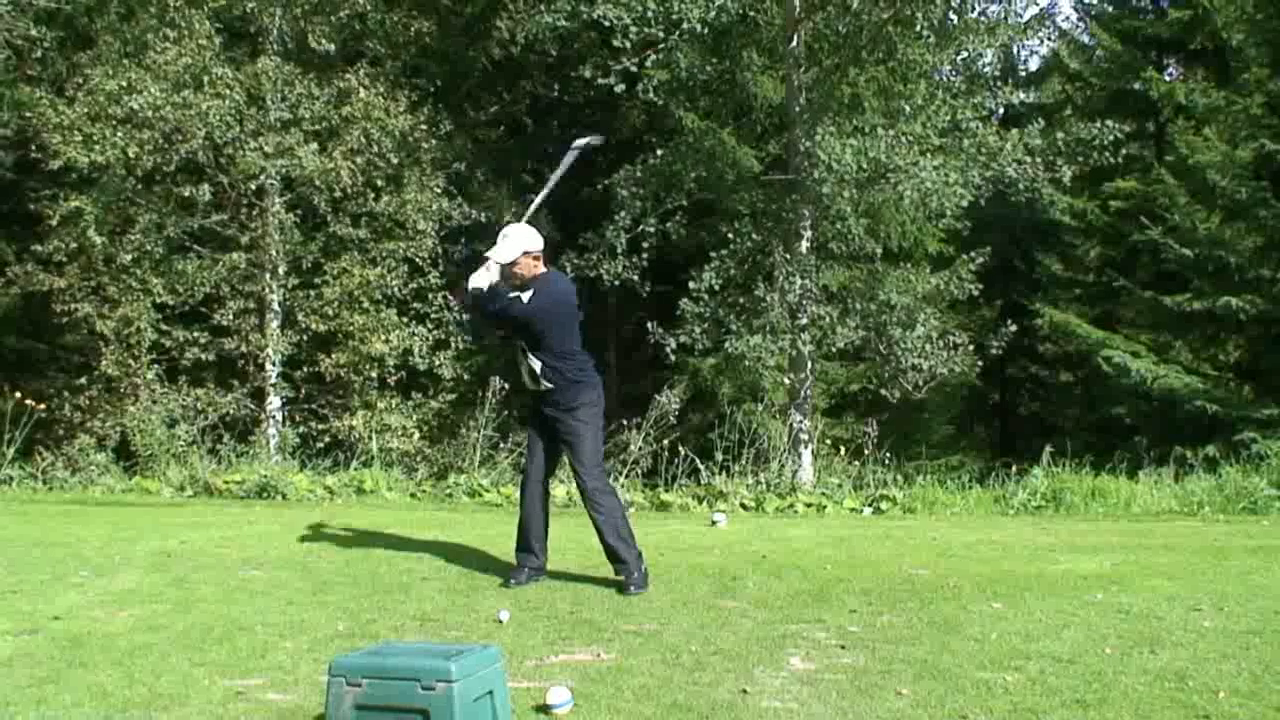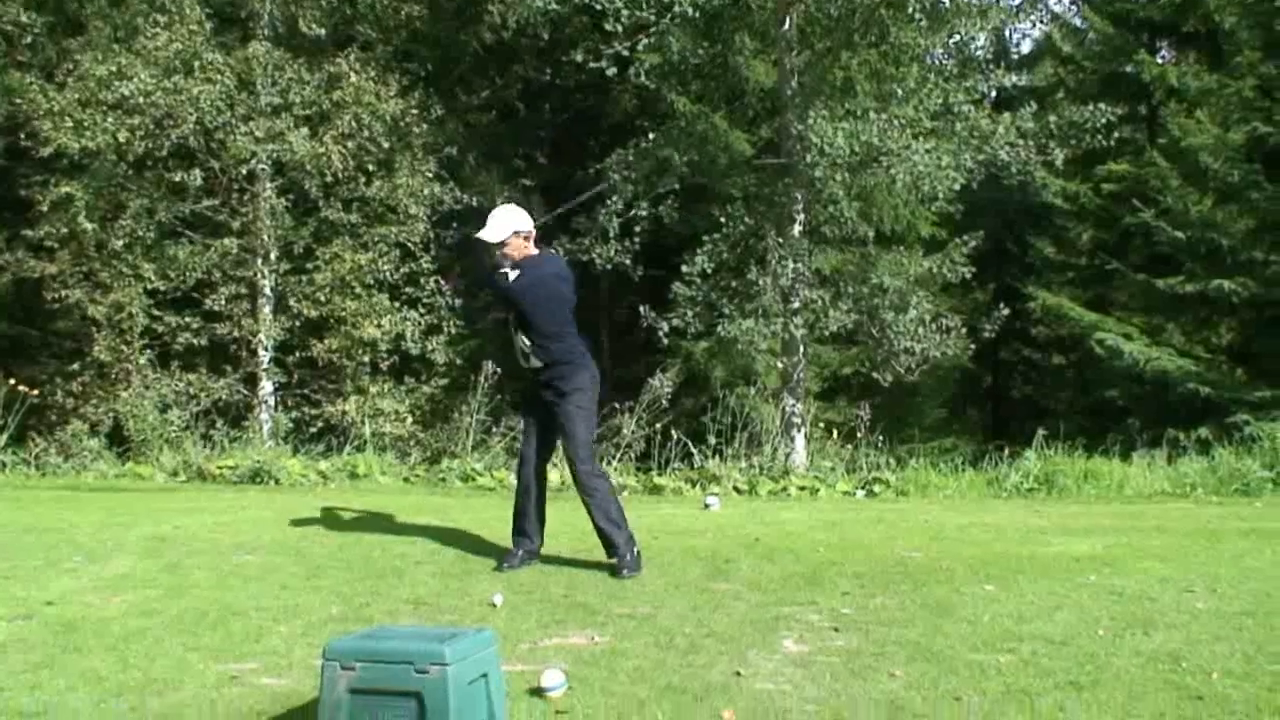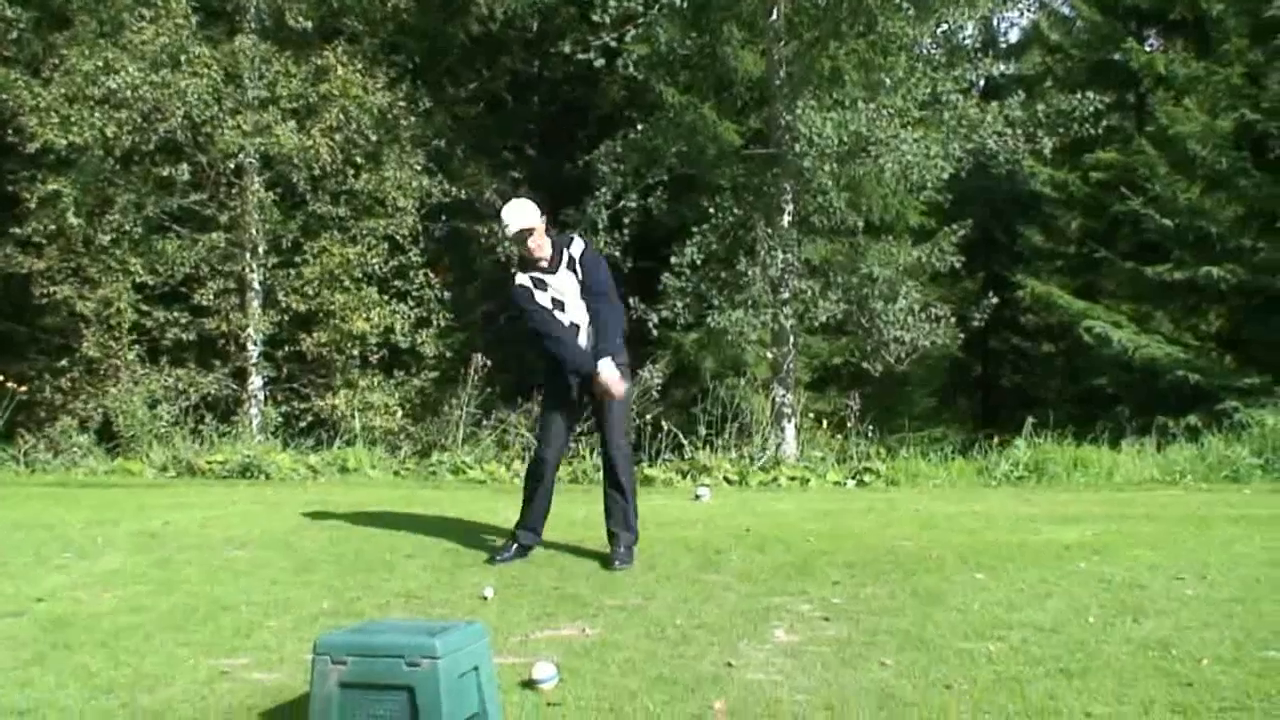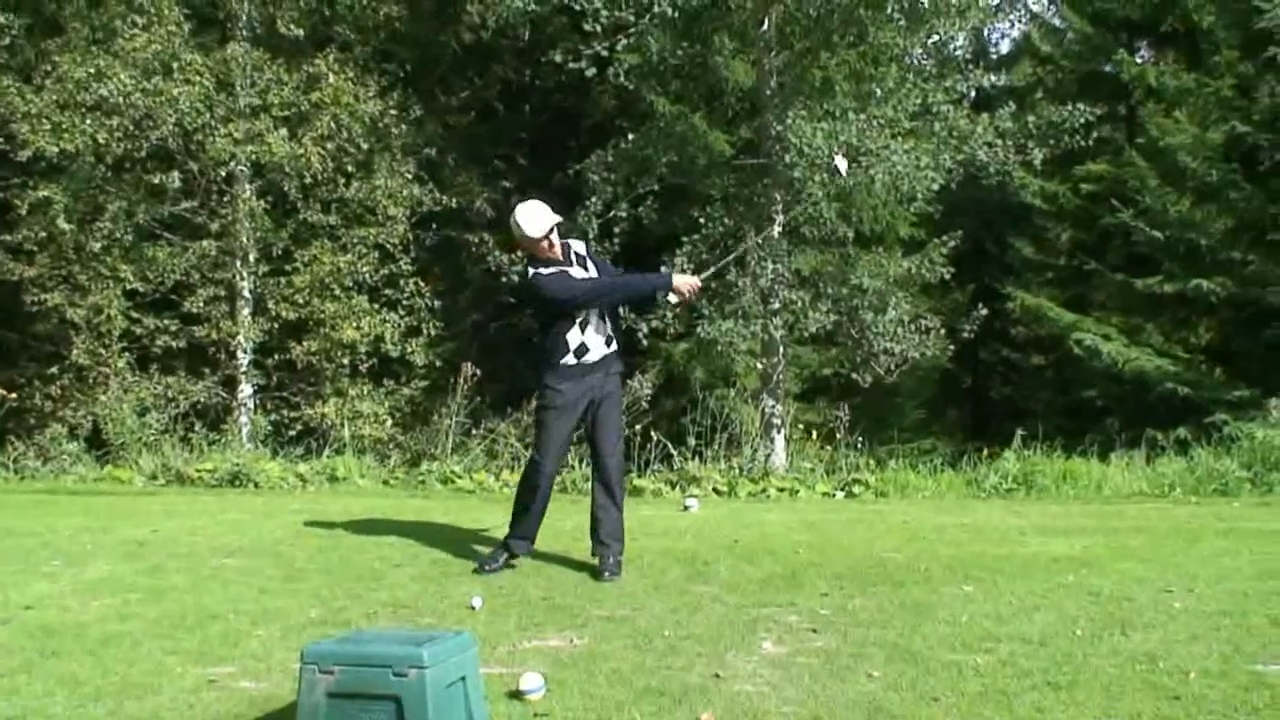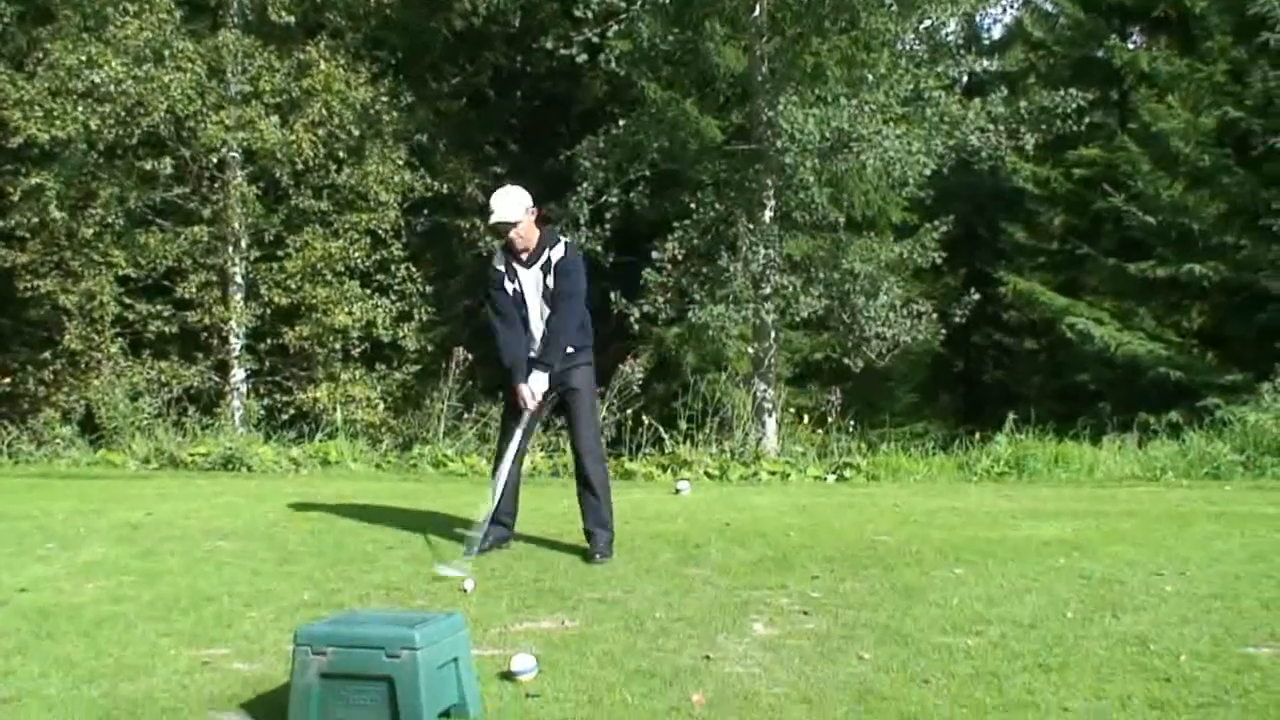
dt=0.4s
person 1, frame 1
left shoulder: (530, 305)
right shoulder: (556, 282)
left elbow: (487, 306)
left wrist: (487, 278)
right wrist: (496, 276)
left hip: (577, 401)
right hip: (547, 399)
left knee: (593, 483)
right knee: (533, 480)
left ankle: (632, 567)
right ankle: (531, 561)
person 1, frame 2
left shoulder: (517, 284)
right shoulder: (553, 263)
left elbow: (494, 275)
left hip: (571, 382)
right hip: (546, 381)
left knee: (584, 467)
right knee: (530, 463)
left ankle: (624, 549)
right ankle: (527, 544)
person 1, frame 3
left shoulder: (579, 250)
right shoulder: (523, 283)
left elbow: (607, 305)
right elbow: (553, 332)
left wrist: (605, 360)
right wrist: (591, 370)
left hip: (608, 362)
right hip: (566, 370)
left knee: (617, 450)
right knee: (546, 455)
left ankle: (622, 539)
right ankle: (526, 536)
person 1, frame 4
left shoulder: (579, 250)
right shoulder: (541, 280)
left elbow: (618, 281)
right elbow: (602, 292)
left wrist: (665, 288)
right wrist: (666, 281)
left hip: (606, 371)
right hip: (563, 380)
left knee: (609, 462)
right knee: (544, 464)
left ankle: (608, 551)
right ankle: (515, 544)
person 1, frame 5
left shoulder: (564, 254)
right shoulder: (501, 266)
left elbow: (562, 319)
right elbow: (506, 326)
left wrist: (542, 371)
right wrist: (519, 377)
left hip: (571, 362)
right hip: (525, 367)
left knee: (587, 447)
right knee: (509, 447)
left ankle: (600, 535)
right ankle: (500, 527)
